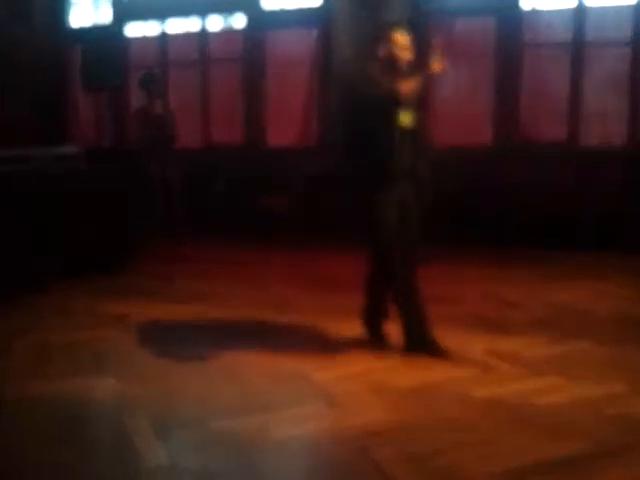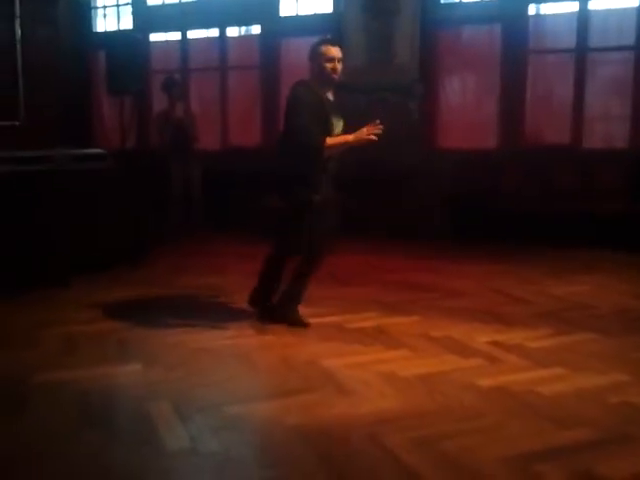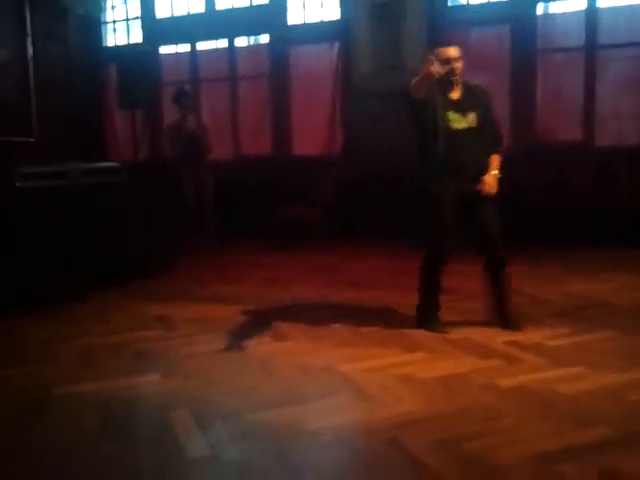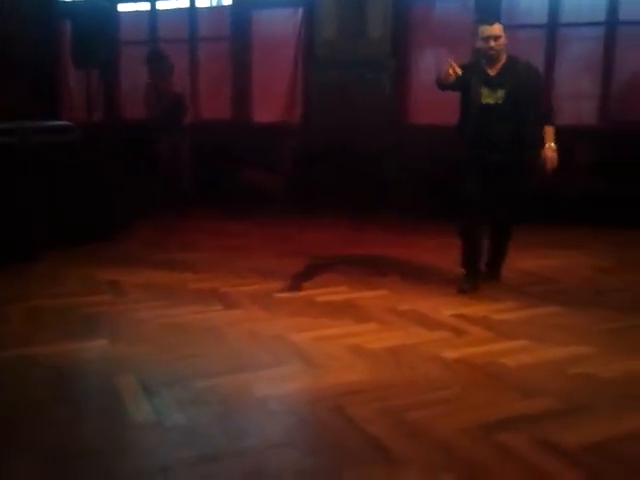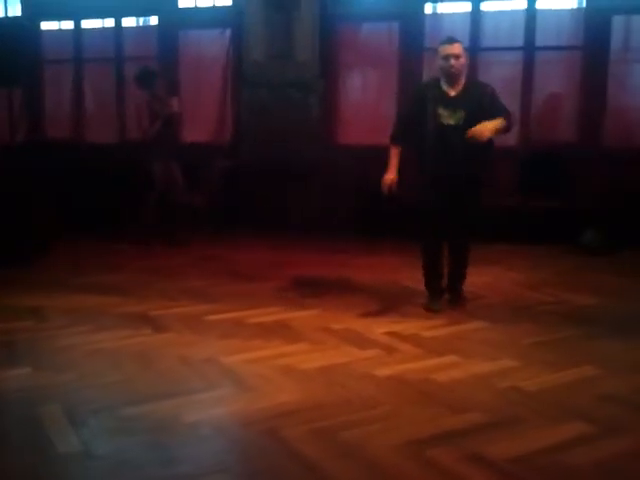
dt=1s
person 1, frame 1
left shoulder: (403, 88)
right shoulder: (370, 87)
right elbow: (393, 100)
right wrist: (423, 75)
left hip: (401, 188)
right hip: (379, 189)
left knee: (404, 259)
right knee: (390, 259)
left ankle: (416, 334)
person 1, frame 2
left shoulder: (329, 98)
right shoulder: (302, 96)
right elbow: (312, 145)
right wrist: (354, 138)
left hip: (321, 185)
right hip: (302, 185)
left knee: (318, 246)
right knee: (289, 245)
left ankle: (288, 303)
right ankle: (262, 299)
person 1, frame 3
left shoulder: (479, 96)
right shoulder: (429, 97)
left elbow: (495, 138)
right elbow: (414, 94)
left wrist: (493, 172)
right wrist: (426, 77)
left hip: (477, 183)
right hip: (442, 185)
left knee: (494, 246)
right knee: (439, 248)
left ankle: (502, 308)
right ankle: (427, 312)
person 1, frame 4
left shoulder: (525, 72)
right shoulder: (470, 71)
left elbow: (543, 109)
right elbow: (443, 81)
left wrist: (548, 144)
right wrist: (448, 74)
left hip: (511, 158)
right hip: (476, 157)
left knee: (503, 216)
right knee: (471, 214)
left ankle: (493, 268)
right ankle: (470, 272)
person 1, frame 5
left shoulder: (482, 92)
right shoulder: (425, 93)
left elbow: (506, 118)
right elbow: (402, 130)
left wrist: (492, 124)
right wrist: (392, 168)
left hip: (467, 177)
right hip: (433, 177)
left knee: (460, 235)
right knee: (431, 235)
left ankle: (455, 289)
right ankle: (434, 291)
person 2, frame 1
left shoulder: (165, 111)
right shoulder: (140, 114)
left elbow: (172, 136)
right elbow: (140, 141)
left wrist: (162, 117)
right wrist: (154, 118)
left hip: (167, 159)
right hip: (152, 159)
left knee: (173, 195)
right knee: (158, 197)
left ankle: (173, 227)
right ankle: (159, 226)
person 2, frame 2
left shoulder: (187, 114)
right shoulder: (162, 117)
left elbow: (194, 139)
right elbow: (162, 143)
left wrist: (184, 121)
right wrist: (173, 122)
left hip: (189, 158)
right hip: (172, 160)
left knee: (194, 196)
right knee: (177, 197)
person 2, frame 3
left shoulder: (200, 125)
right shoulder: (173, 129)
left elbow: (208, 150)
right elbow: (174, 154)
left wrist: (197, 133)
right wrist: (185, 134)
left hip: (201, 169)
right hip: (185, 171)
left knee: (207, 206)
right knee: (191, 207)
person 2, frame 4
left shoulder: (174, 86)
right shoulder: (152, 88)
left elbow: (182, 110)
right elbow: (153, 115)
left wrist: (177, 96)
right wrist: (168, 97)
left hip: (177, 131)
right hip: (162, 134)
left knee: (182, 168)
right knee: (165, 170)
person 2, frame 5
left shoulder: (167, 105)
right shoulder: (144, 107)
left elbow: (174, 132)
right elbow: (147, 134)
left wrist: (174, 115)
right wrist: (163, 117)
left hip: (168, 153)
right hip: (154, 155)
left knee: (177, 186)
right knee: (157, 193)
left ankle: (170, 230)
right ankle: (148, 231)
